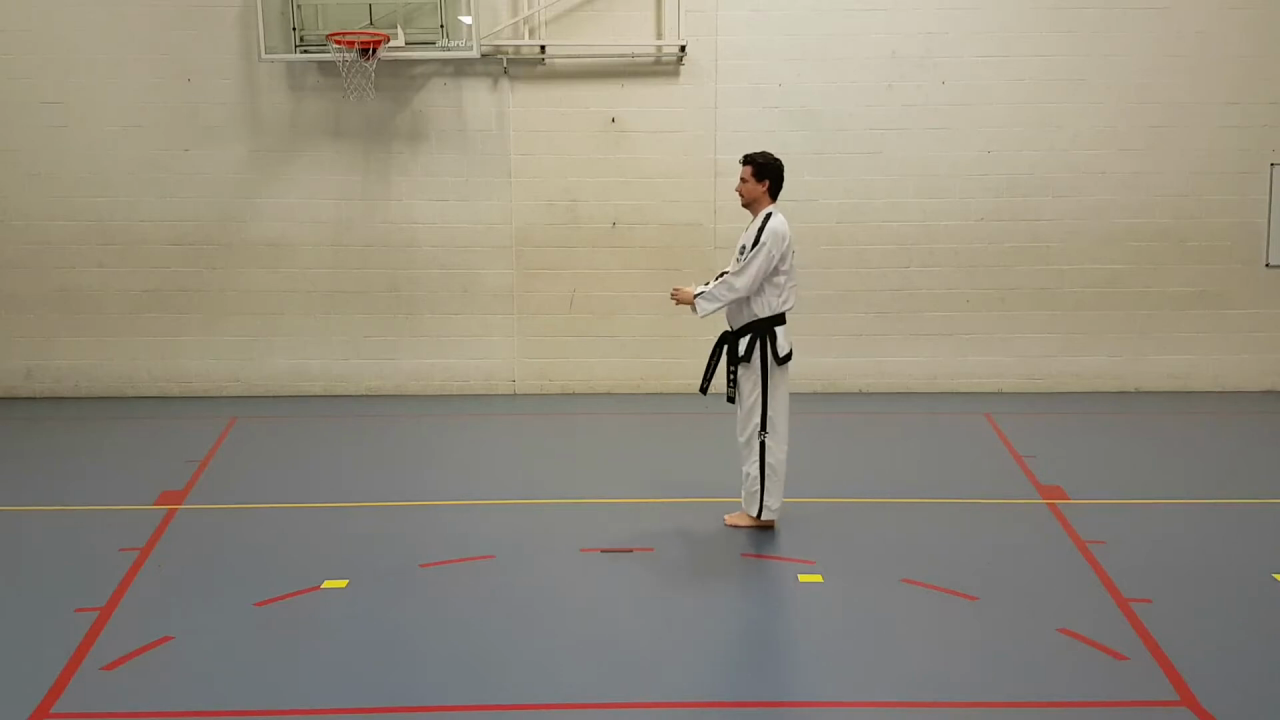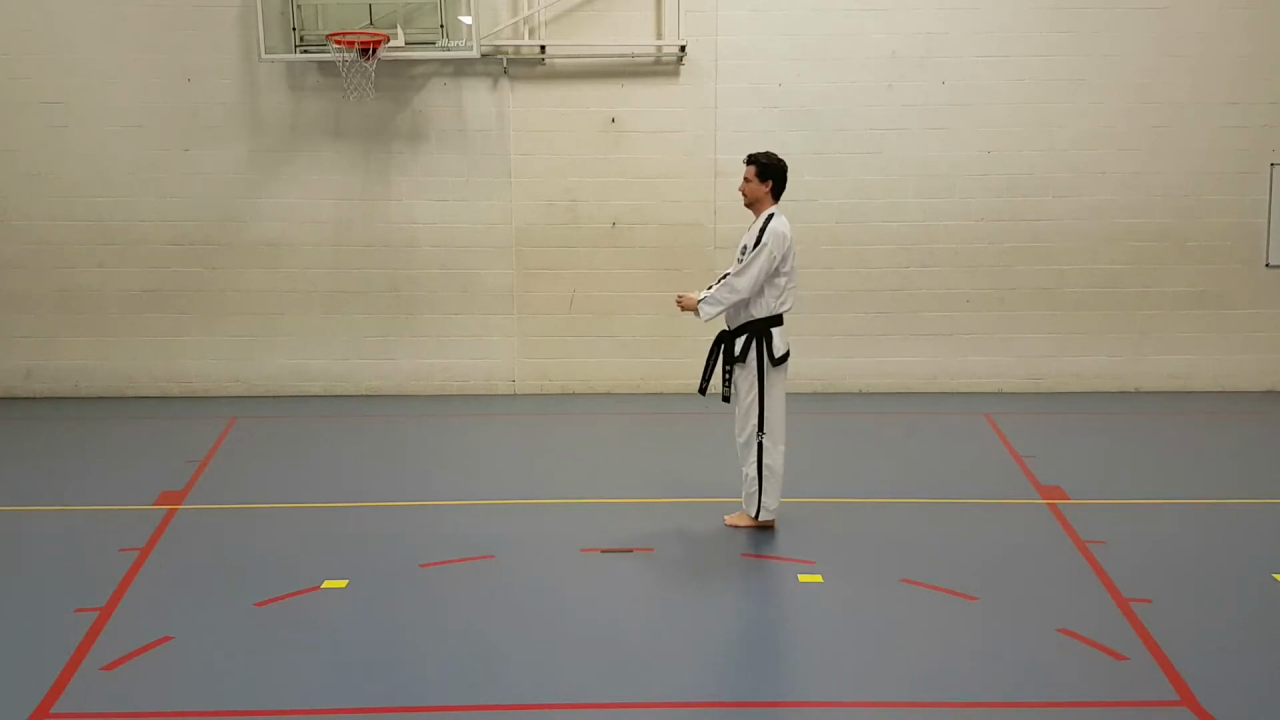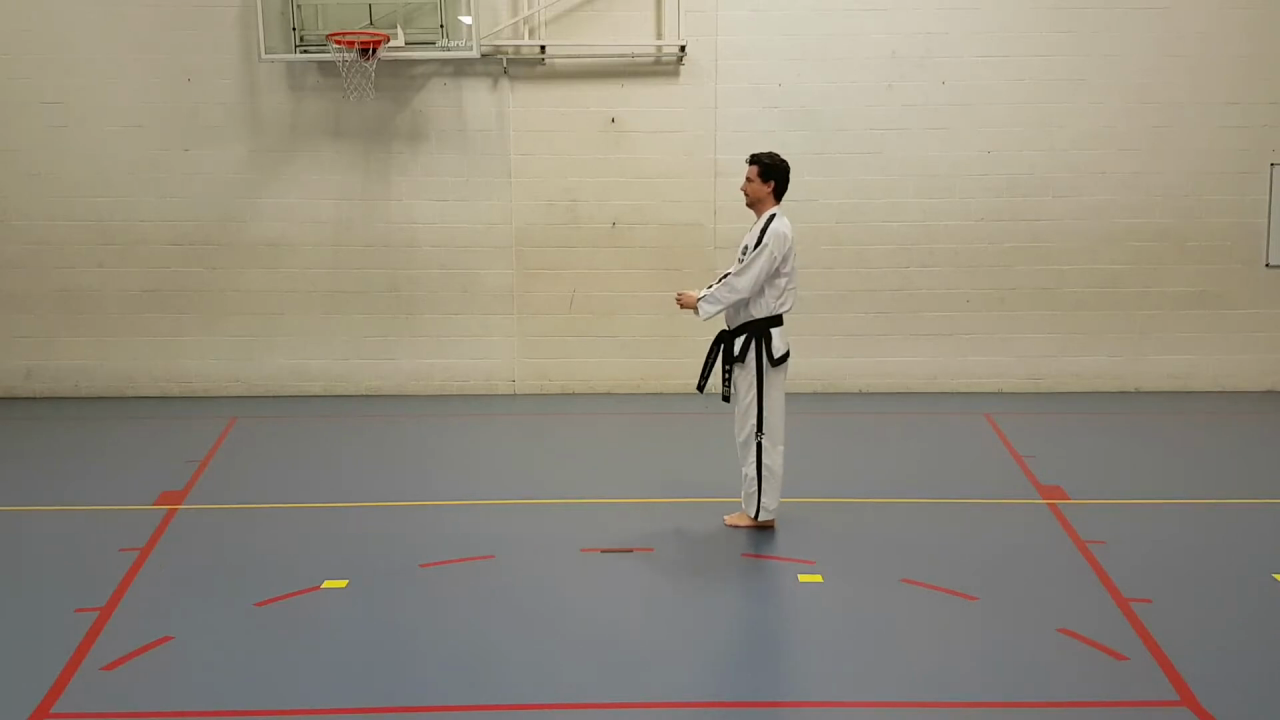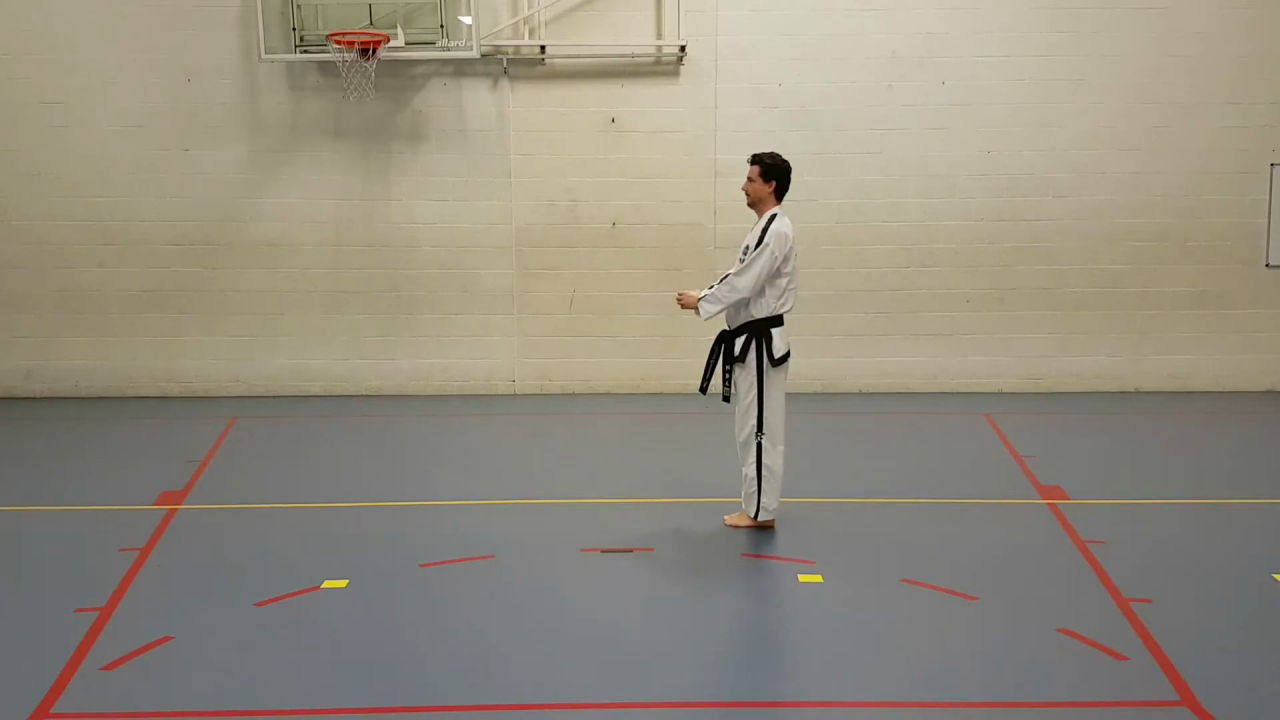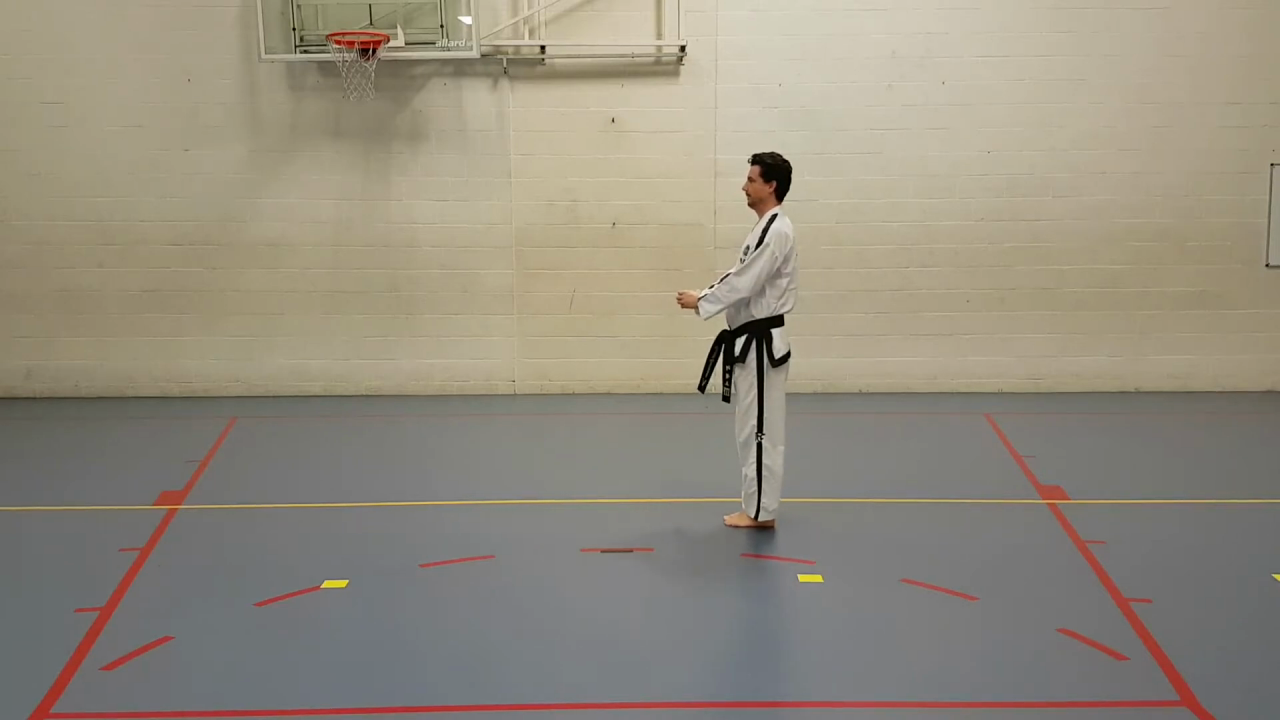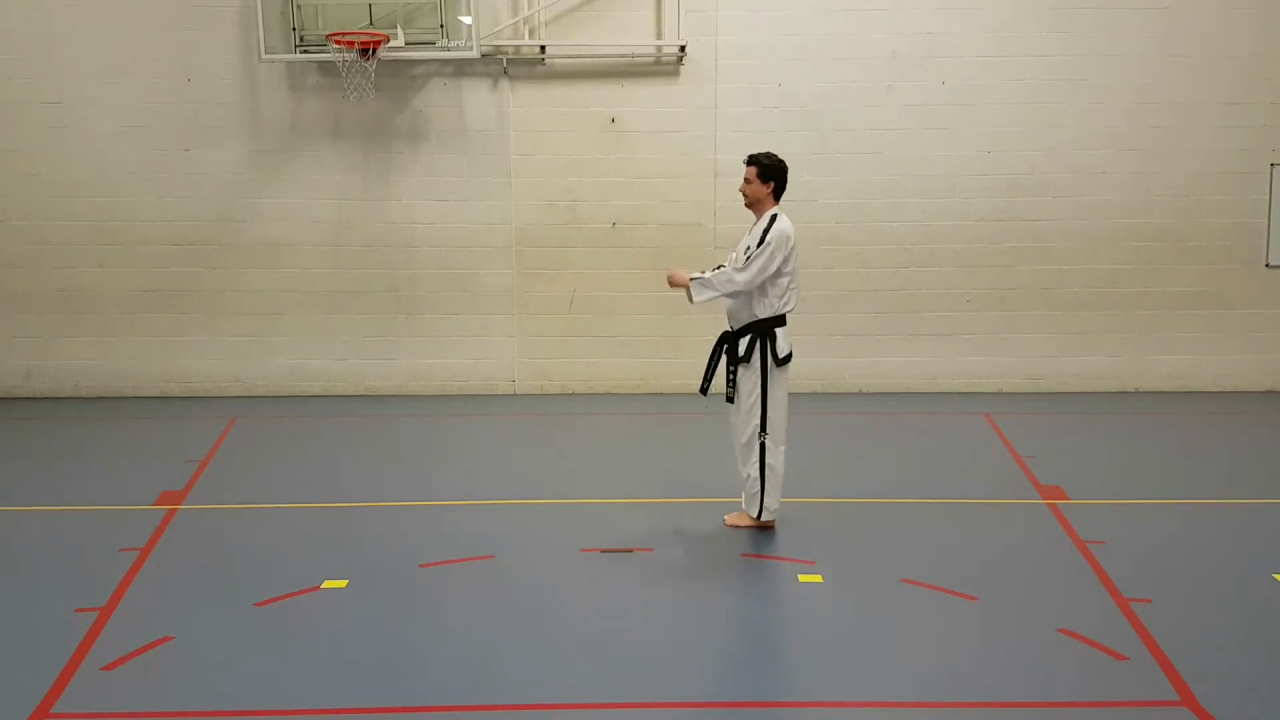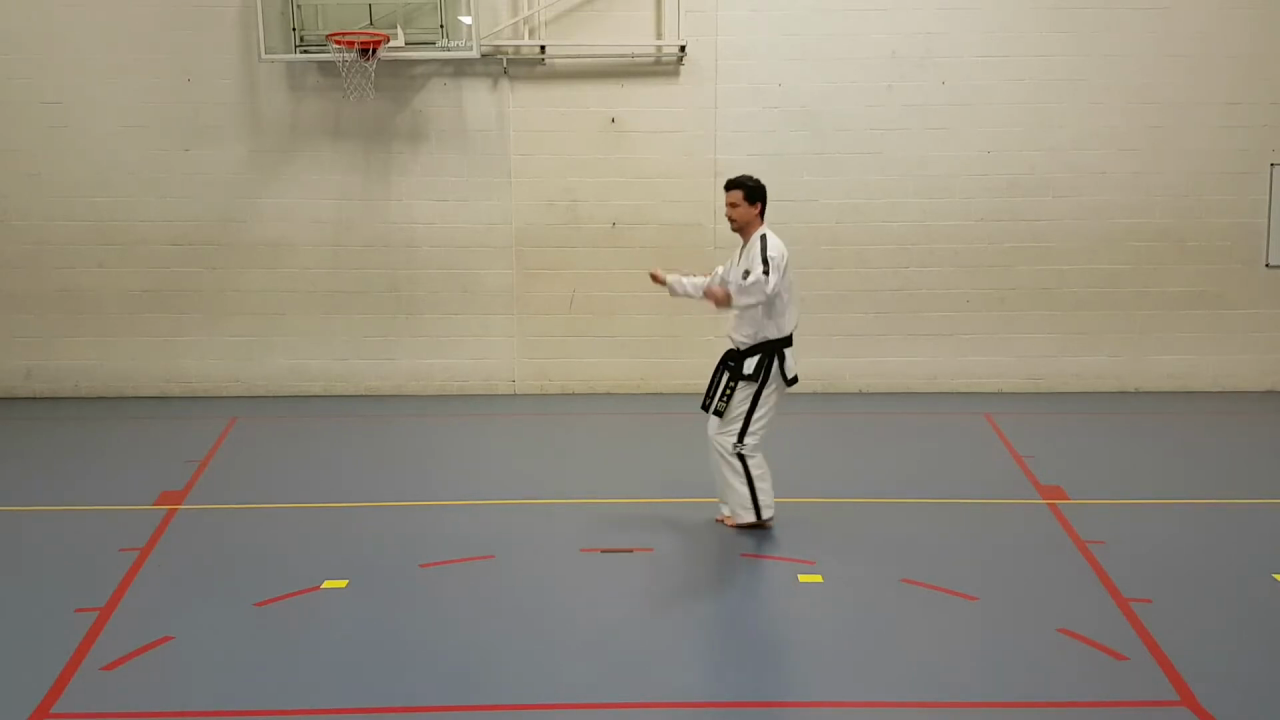
dt=0.3s
person 1, frame 1
left shoulder: (772, 229)
right shoulder: (760, 226)
left elbow: (742, 284)
right elbow: (733, 275)
left wrist: (696, 299)
right wrist: (697, 293)
left hip: (762, 341)
right hip: (752, 339)
left knee: (761, 427)
right knee: (752, 427)
left ankle: (762, 511)
right ankle: (756, 505)
person 1, frame 2
left shoulder: (773, 230)
right shoulder: (762, 226)
left elbow: (744, 285)
right elbow: (735, 277)
left wrist: (700, 304)
right wrist: (700, 298)
left hip: (760, 342)
right hip: (751, 339)
left knee: (760, 428)
right knee: (752, 427)
left ankle: (762, 511)
right ankle: (756, 506)
person 1, frame 3
left shoulder: (775, 231)
right shoulder: (764, 227)
left elbow: (744, 285)
right elbow: (736, 276)
left wrist: (699, 303)
right wrist: (701, 296)
left hip: (760, 341)
right hip: (751, 339)
left knee: (759, 428)
right knee: (752, 427)
left ankle: (761, 511)
right ankle: (756, 506)
person 1, frame 4
left shoulder: (775, 231)
right shoulder: (765, 227)
left elbow: (745, 284)
right elbow: (738, 277)
left wrist: (700, 303)
right wrist: (702, 296)
left hip: (760, 342)
right hip: (752, 340)
left knee: (760, 428)
right knee: (753, 427)
left ankle: (761, 511)
right ankle: (756, 506)
person 1, frame 5
left shoulder: (776, 231)
right shoulder: (766, 227)
left elbow: (745, 284)
right elbow: (738, 277)
left wrist: (700, 303)
right wrist: (703, 295)
left hip: (760, 342)
right hip: (753, 340)
left knee: (760, 429)
right knee: (752, 428)
left ankle: (761, 511)
right ankle: (756, 506)
person 1, frame 6
left shoulder: (777, 230)
right shoulder: (761, 228)
left elbow: (743, 276)
right elbow: (734, 270)
left wrist: (692, 283)
right wrist: (691, 279)
left hip: (762, 344)
right hip: (751, 342)
left knee: (761, 429)
right knee: (747, 428)
left ankle: (762, 511)
right ankle: (755, 504)
person 1, frame 7
left shoulder: (769, 248)
right shoulder: (745, 251)
left elbow: (765, 286)
right elbow: (715, 283)
left wrist: (729, 296)
right wrist: (670, 282)
left hip: (765, 362)
right hip: (750, 359)
left knee: (729, 436)
right knee: (725, 433)
left ankle: (757, 511)
right ankle: (741, 507)
